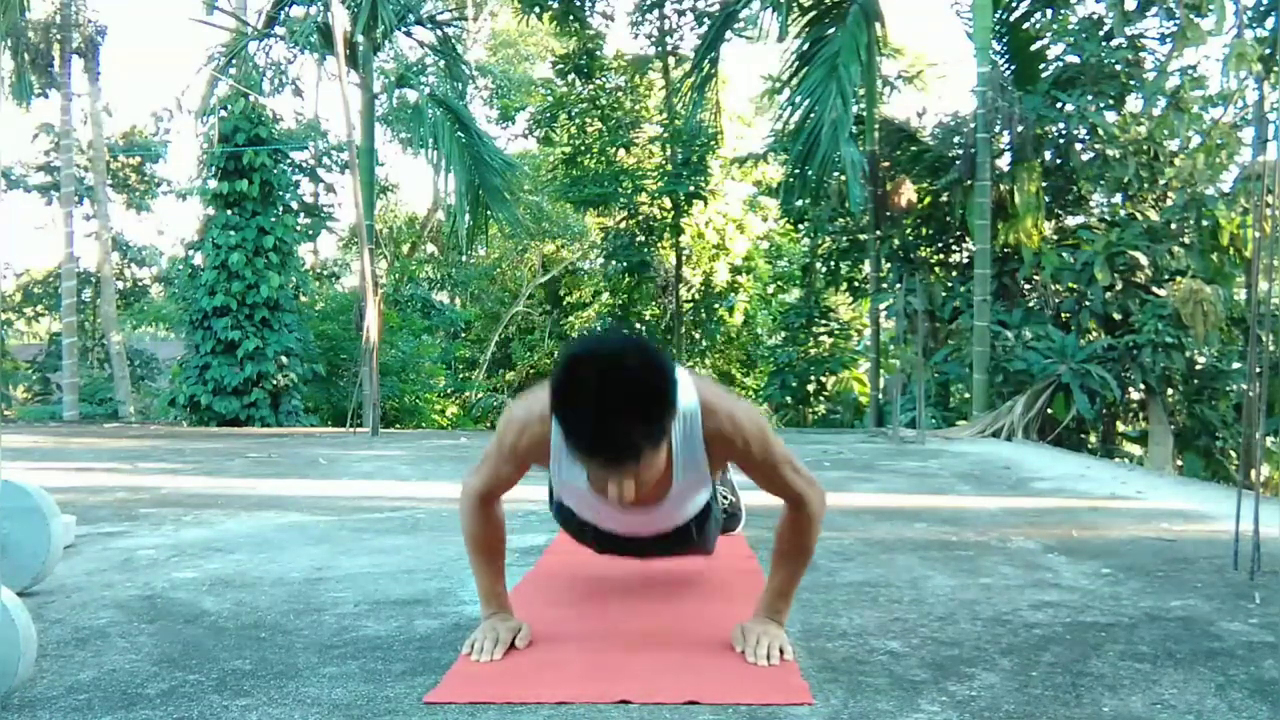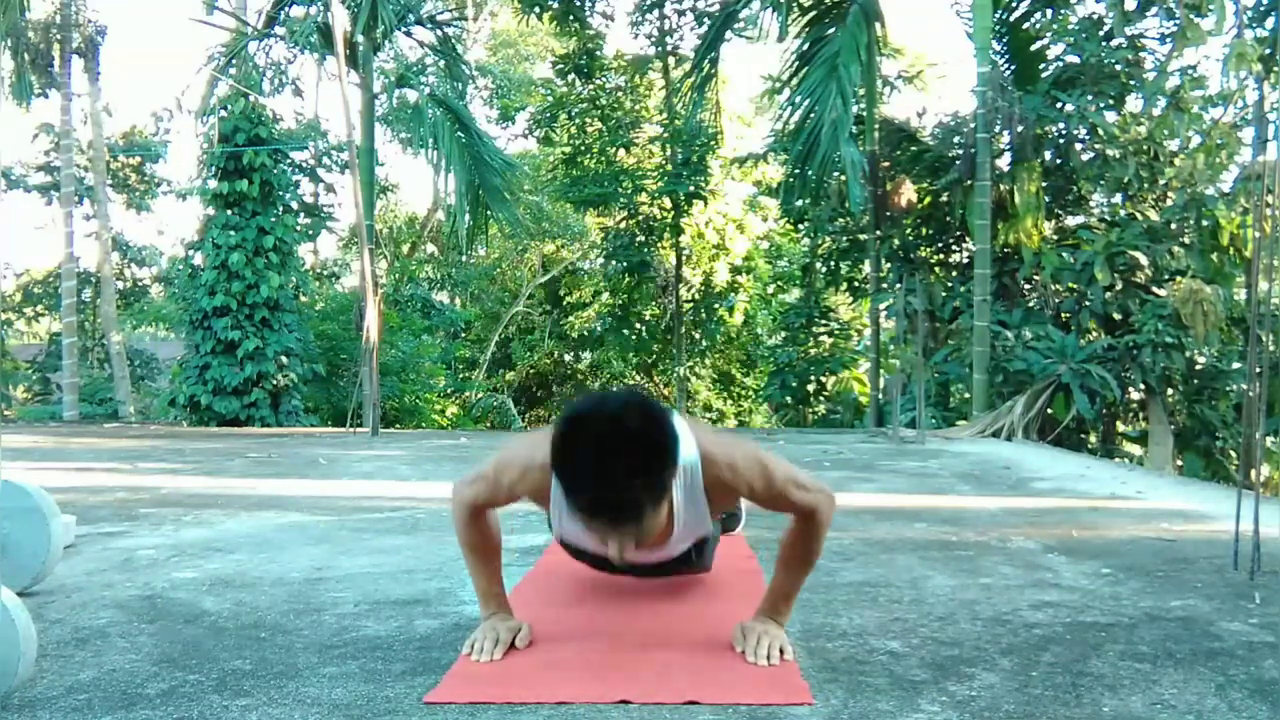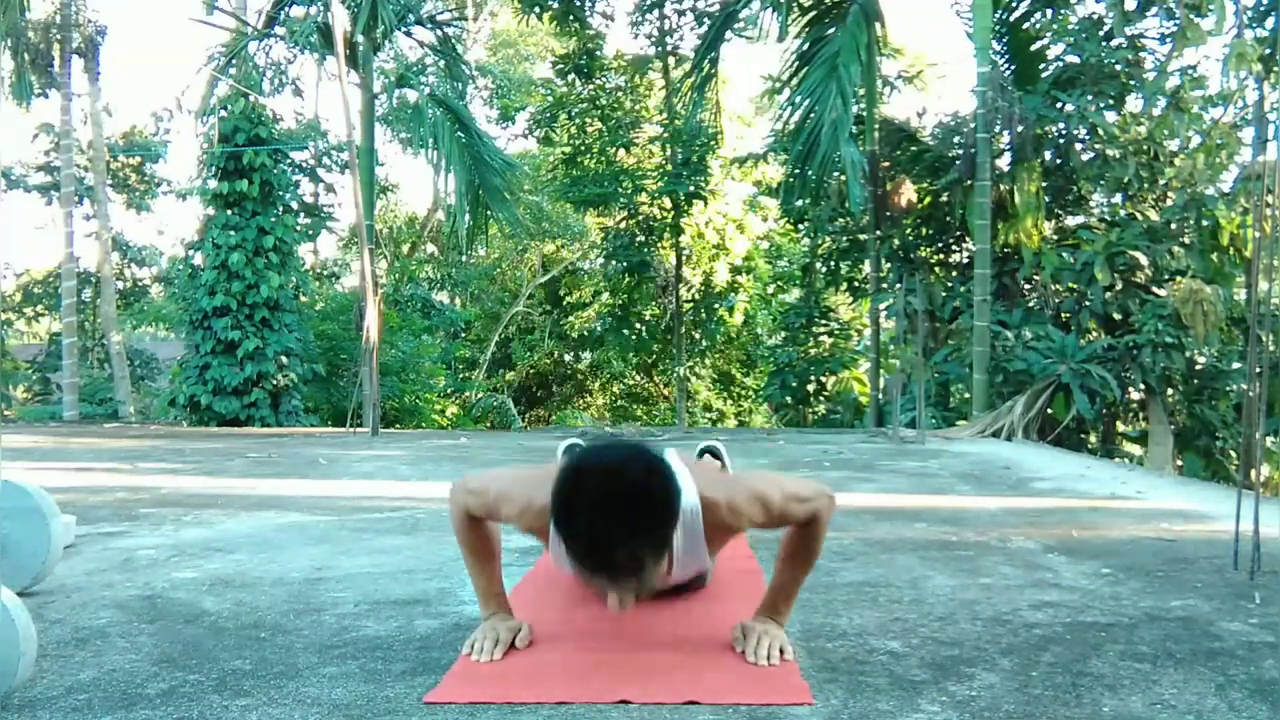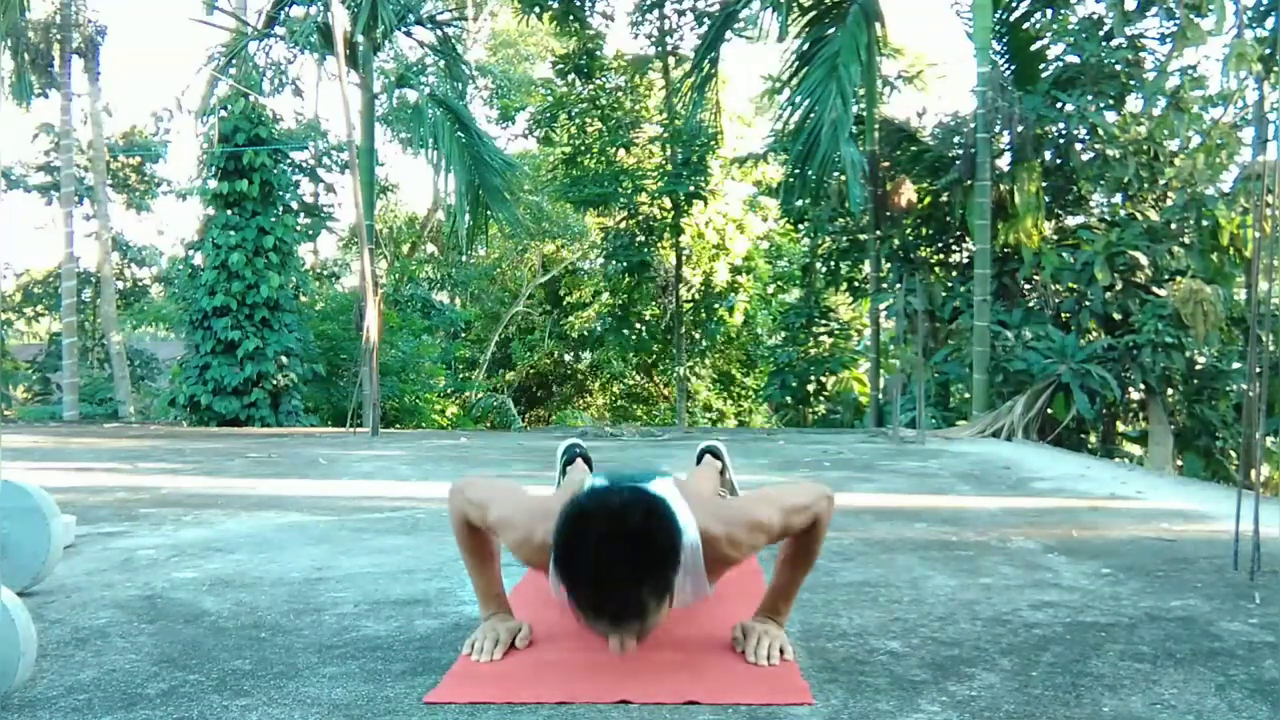
dt=0.1s
person 1, frame 1
left shoulder: (719, 419)
right shoulder: (534, 422)
left elbow: (805, 499)
right elbow: (479, 495)
left wrist: (771, 614)
right wrist: (496, 611)
person 1, frame 2
left shoulder: (719, 464)
right shoulder: (535, 466)
left elbow: (818, 505)
right elbow: (467, 500)
left wrist: (770, 618)
right wrist: (494, 613)
person 1, frame 3
left shoulder: (719, 508)
right shoulder: (537, 506)
left elbow: (821, 501)
right elbow: (463, 497)
left wrist: (771, 617)
right wrist: (495, 613)
right hip: (584, 501)
right ankle: (575, 461)
person 1, frame 4
left shoulder: (723, 533)
right shoulder: (535, 534)
left elbow: (819, 502)
right elbow: (461, 498)
left wrist: (771, 618)
right wrist: (494, 614)
left ankle: (712, 464)
right ankle: (574, 462)
